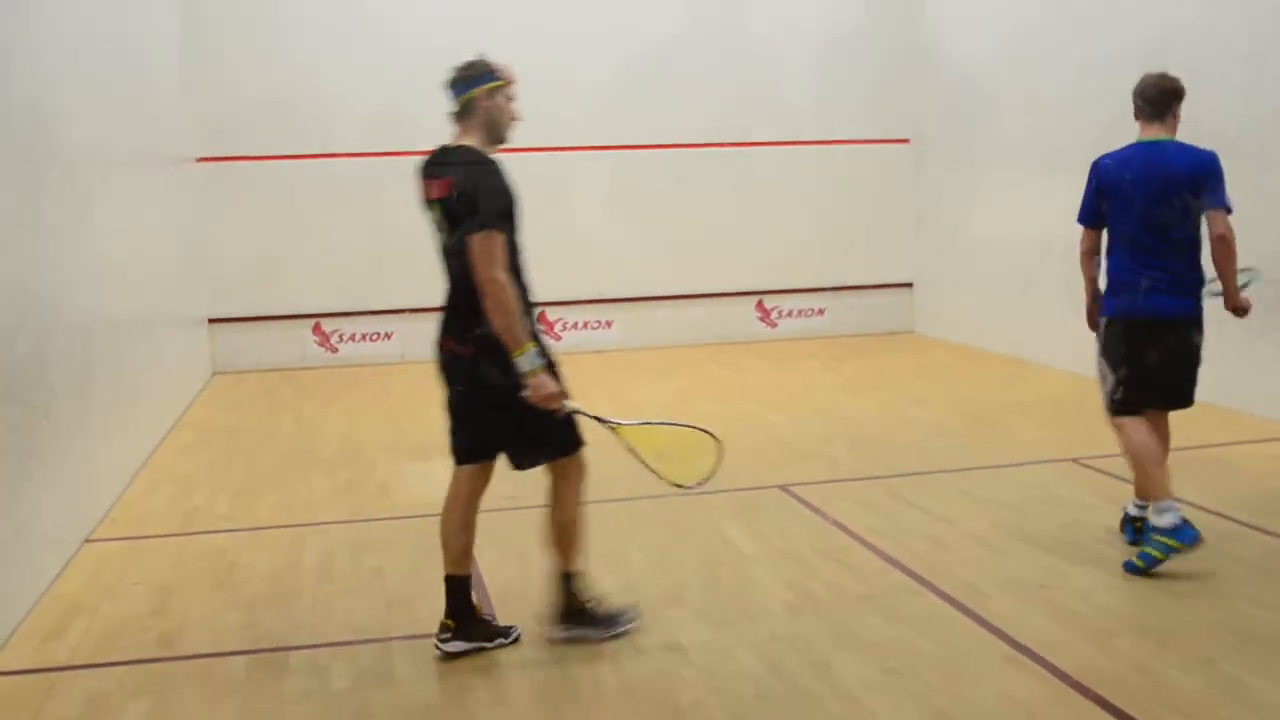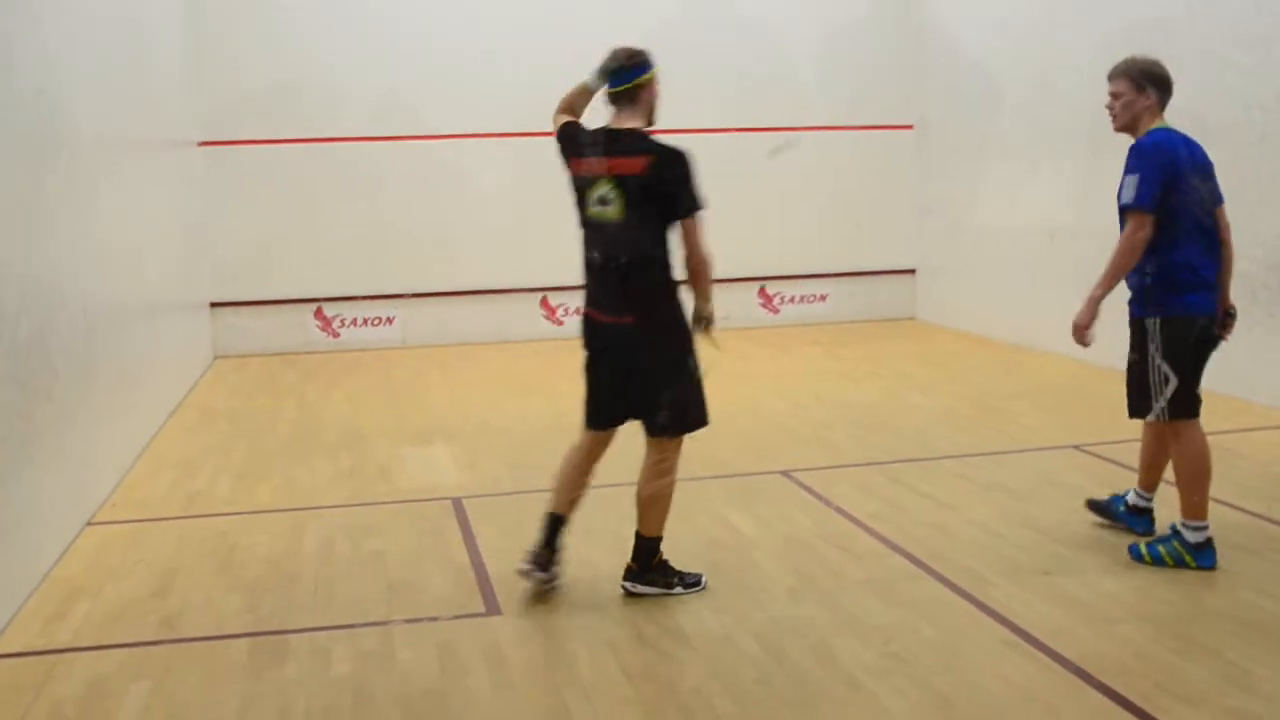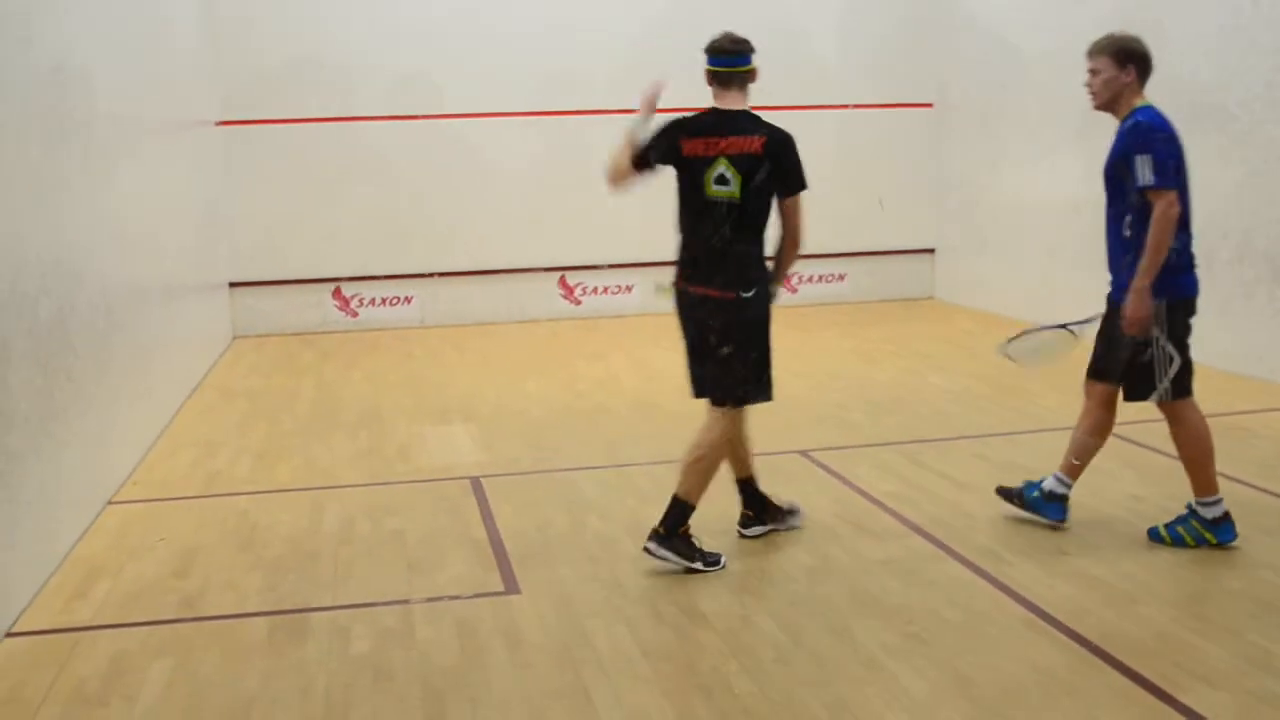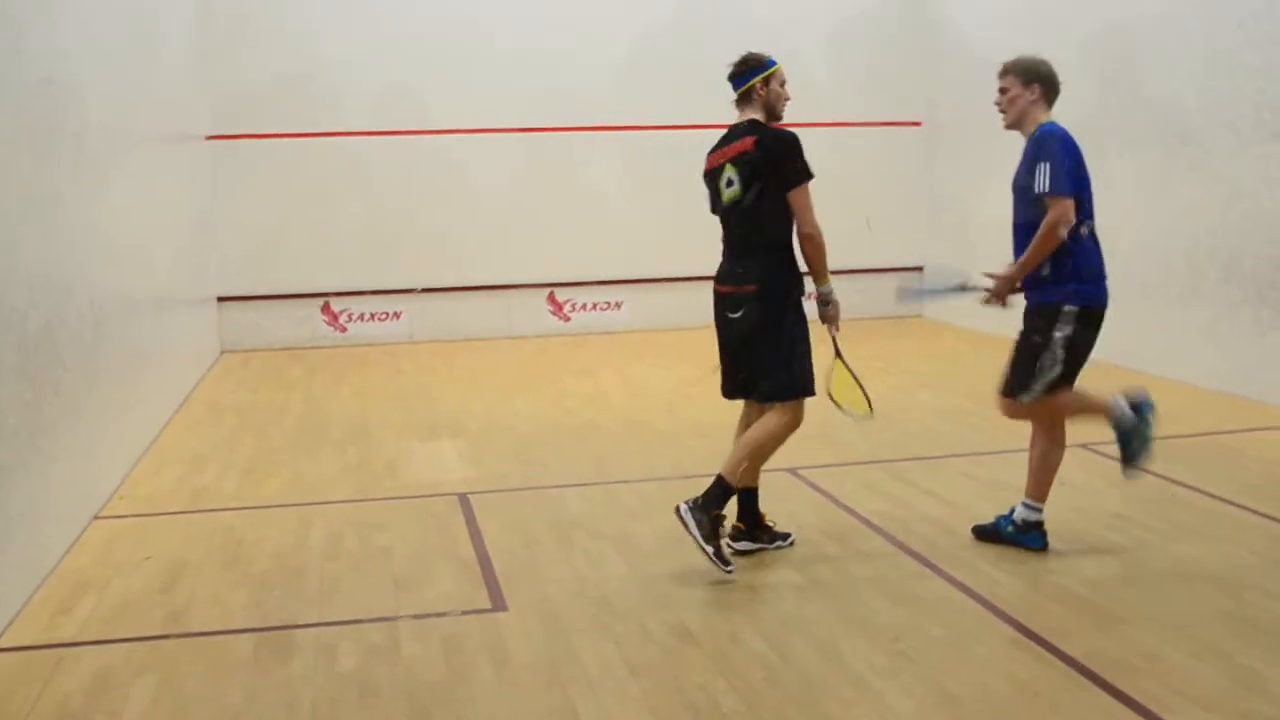
dt=0.5s
person 1, frame 1
left shoulder: (437, 167)
right shoulder: (481, 174)
right elbow: (493, 279)
left wrist: (484, 82)
right wrist: (531, 365)
left hip: (457, 347)
right hip: (497, 352)
left knee: (469, 478)
right knee: (567, 468)
left ankle: (459, 618)
right ankle: (571, 605)
person 1, frame 2
left shoulder: (578, 149)
right shoulder: (667, 161)
left elbow: (564, 113)
right elbow: (695, 255)
left wrist: (598, 77)
right wrist: (703, 308)
left hip: (600, 319)
right hip: (652, 322)
left knee: (596, 435)
right knee: (665, 444)
left ankle: (547, 546)
right ankle: (645, 566)
person 1, frame 3
left shoulder: (678, 134)
right shoulder: (775, 142)
left elbow: (617, 175)
right elbow: (792, 233)
left wrist: (643, 118)
right wrist: (776, 275)
left hip: (693, 290)
right hip: (742, 294)
left knee: (726, 402)
right knee: (726, 413)
left ankle: (757, 507)
right ankle: (672, 530)
person 1, frame 4
left shoulder: (715, 155)
right shoulder: (779, 142)
right elbow: (806, 228)
right wrist: (825, 291)
left hip: (731, 293)
right hip: (769, 295)
left knee: (757, 406)
right knee: (785, 410)
left ankle: (748, 523)
right ankle: (707, 506)
person 2, frame 1
left shoulder: (1107, 168)
right shoulder: (1203, 164)
left elbow: (1090, 246)
right elbow: (1220, 233)
left wrist: (1092, 296)
right wrist: (1232, 293)
left hip: (1128, 309)
right hip: (1182, 310)
left knee: (1129, 415)
right knee: (1153, 412)
left ankle: (1170, 519)
right ankle: (1139, 513)
person 2, frame 2
left shoulder: (1147, 151)
right shoulder: (1192, 151)
left elbow: (1138, 233)
right elbow: (1222, 232)
left wrist: (1094, 299)
right wrist: (1223, 301)
left hip: (1166, 306)
right hip: (1199, 304)
left knee: (1178, 419)
right knee: (1164, 411)
left ankle: (1195, 538)
right ankle: (1137, 505)
person 2, frame 3
left shoulder: (1146, 129)
right shoulder: (1135, 130)
left elbow: (1168, 210)
left wrist: (1141, 289)
left hip: (1159, 293)
right hip: (1136, 291)
left knee: (1174, 399)
right knee: (1100, 390)
left ankle: (1211, 515)
right ankle: (1053, 493)
person 2, frame 4
left shoulder: (1049, 140)
right shoulder: (1042, 144)
left elbow: (1061, 219)
left wrist: (1011, 275)
right wrist: (1017, 278)
left hip: (1068, 297)
right hip: (1053, 296)
left knee: (1019, 401)
right knee: (1043, 407)
left ankle: (1122, 409)
right ankle: (1027, 519)
